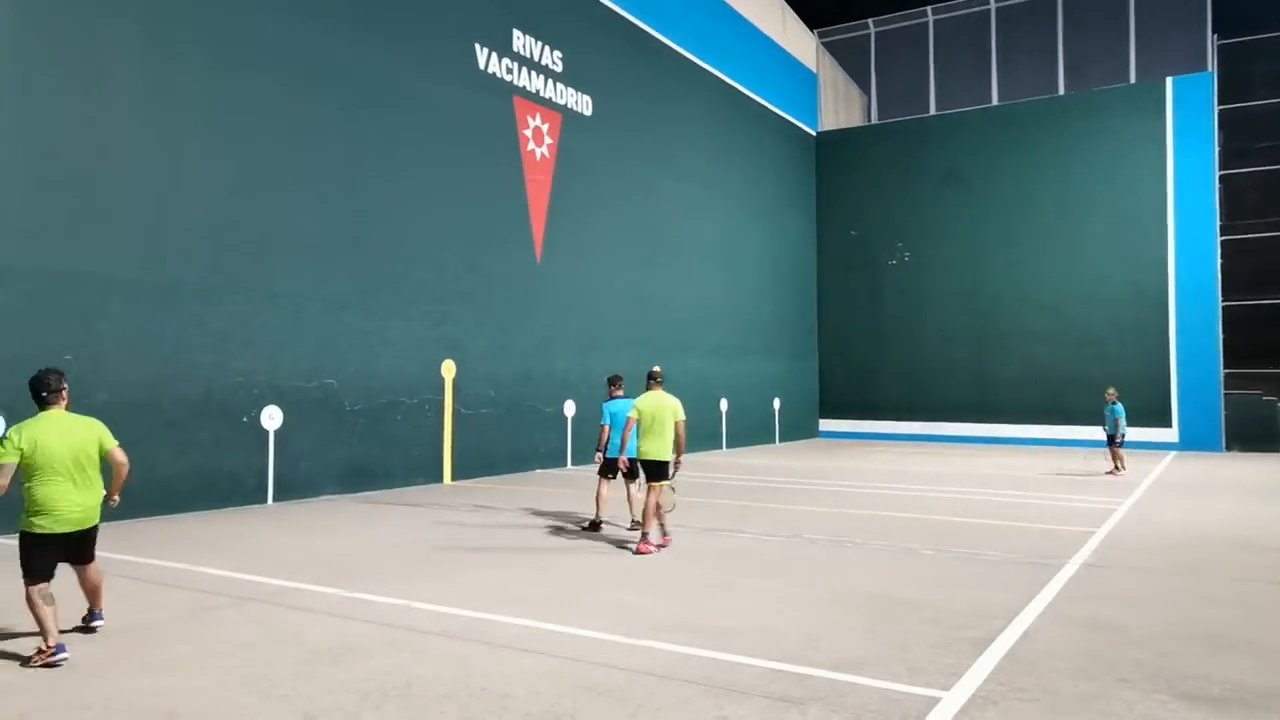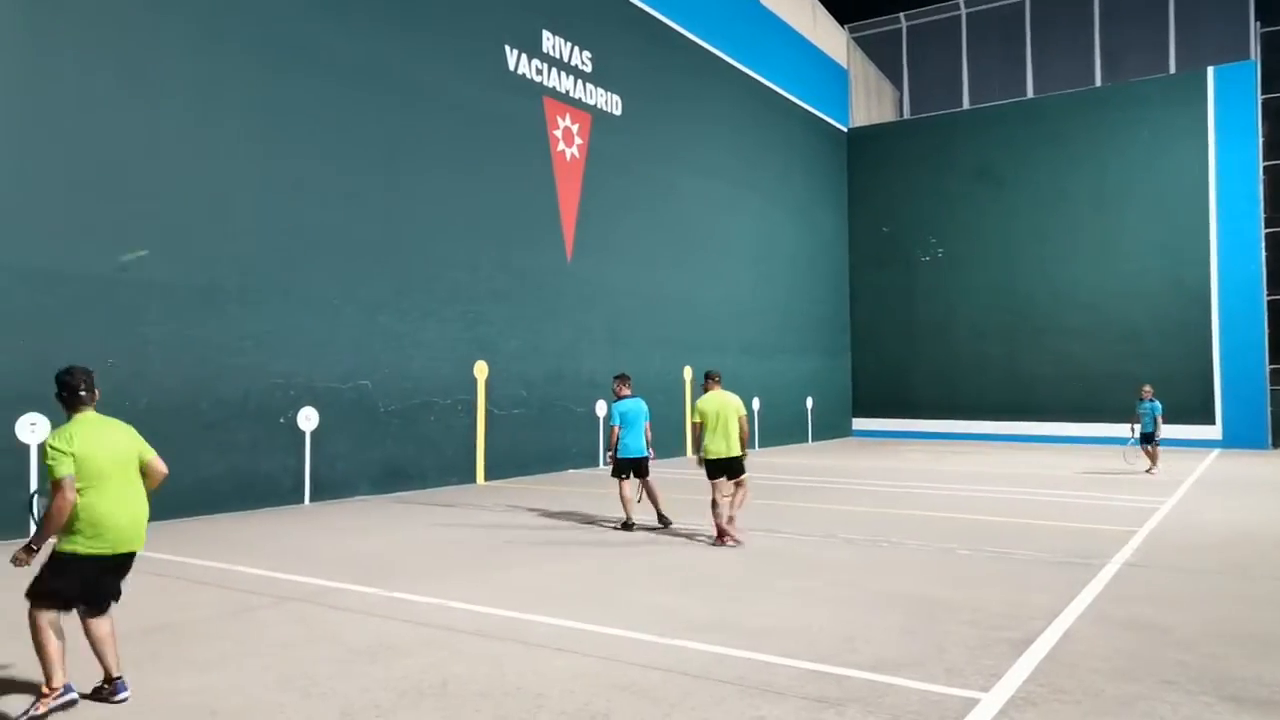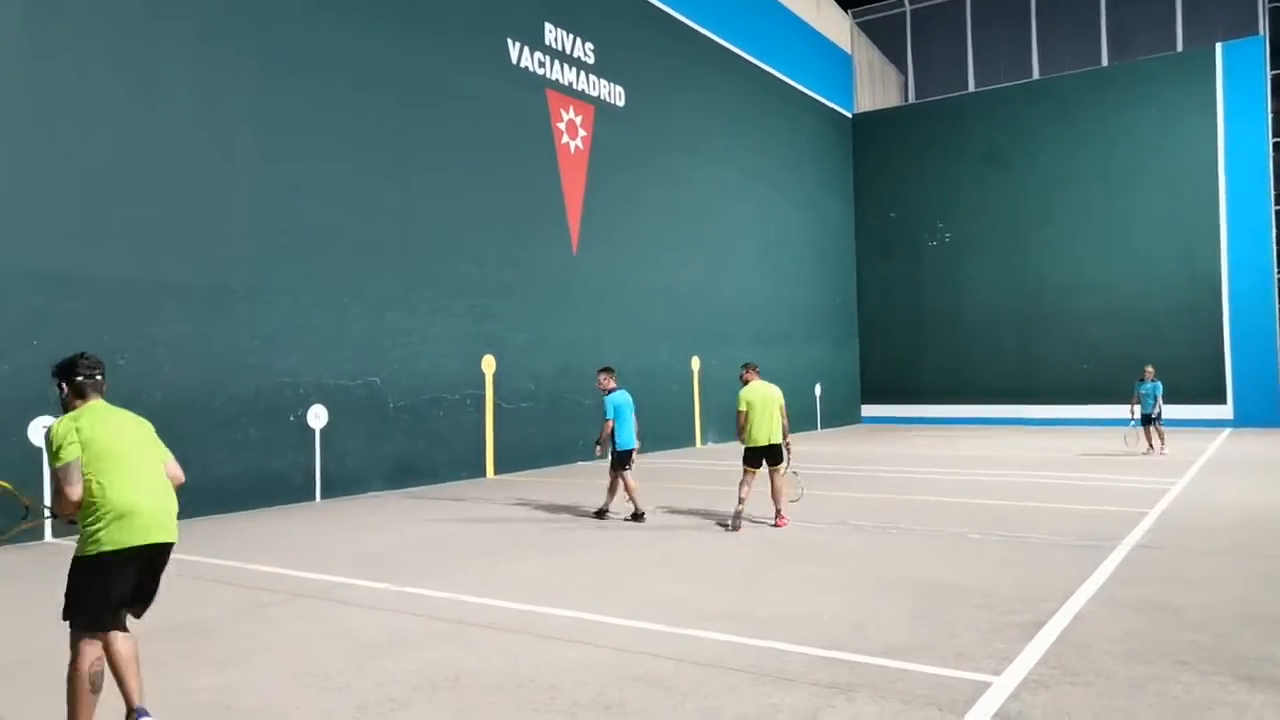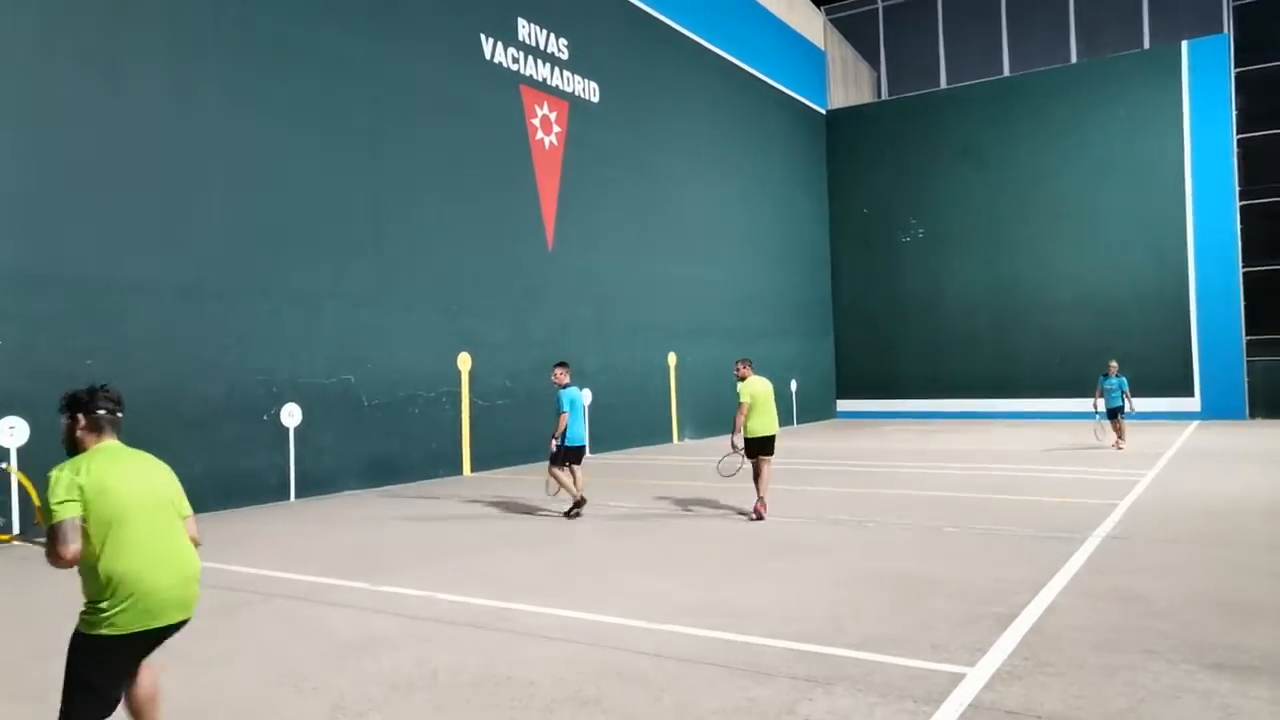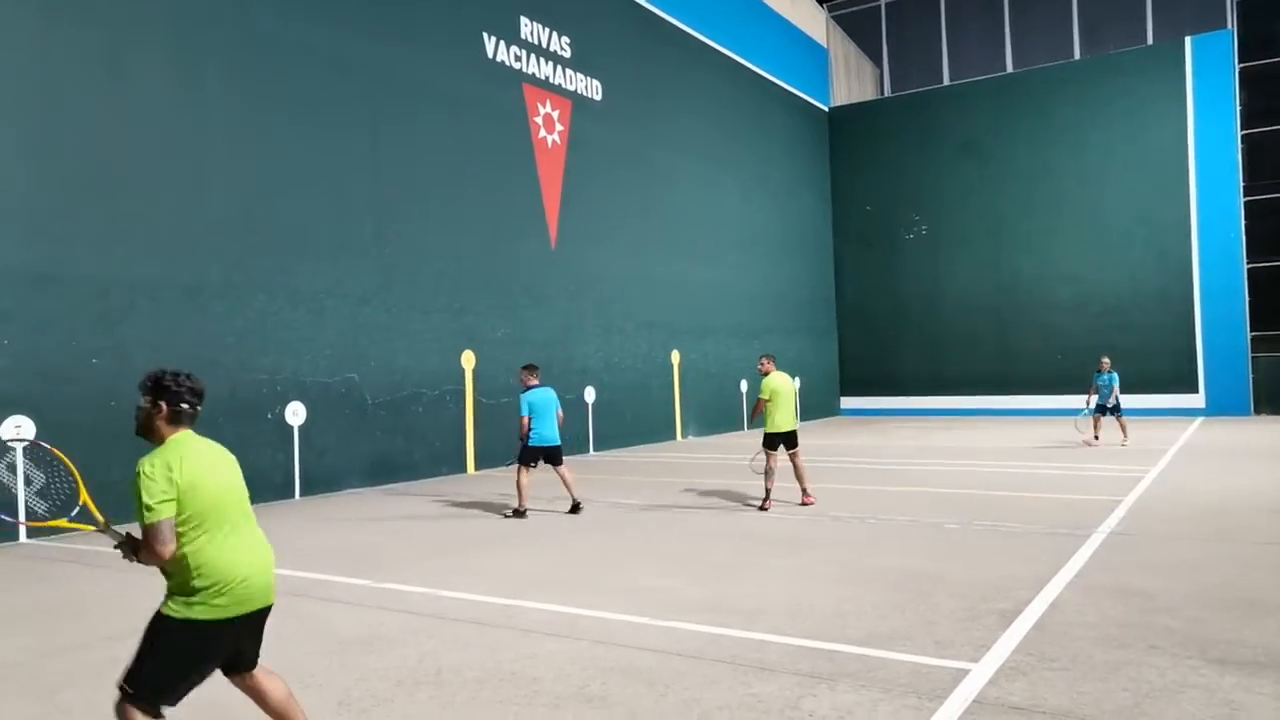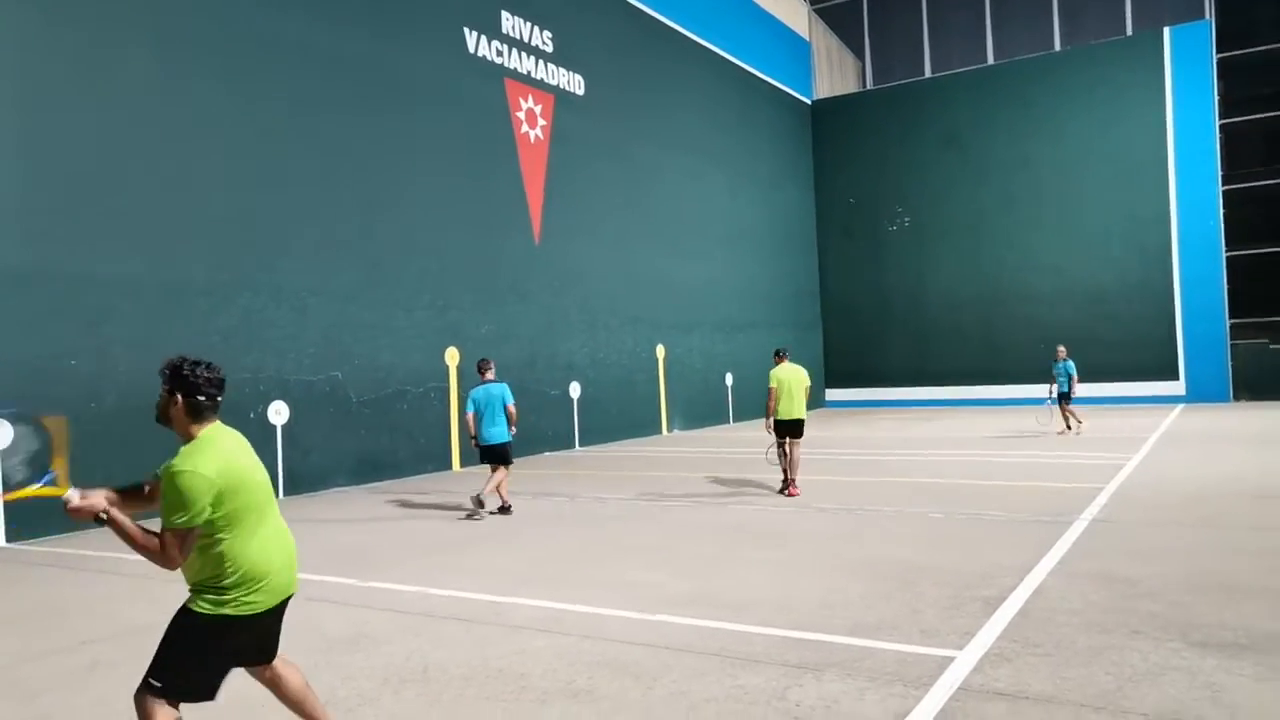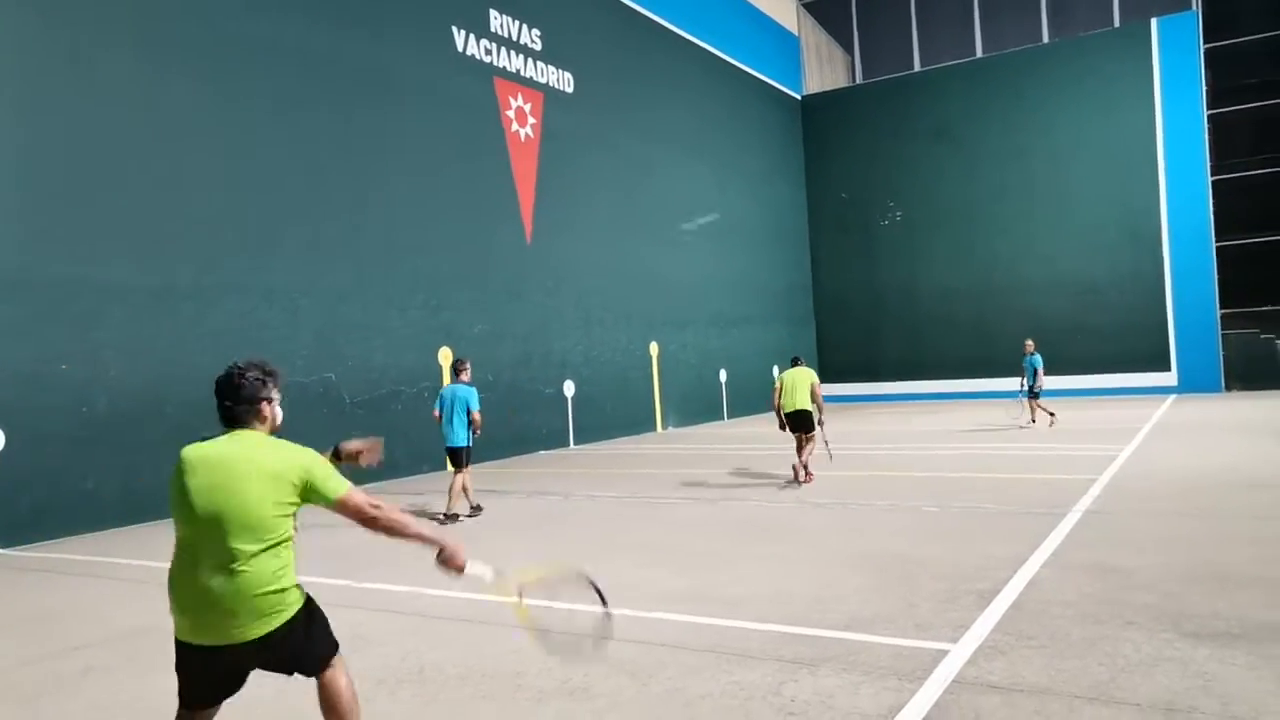
dt=0.4s
person 1, frame 1
right shoulder: (91, 426)
right elbow: (121, 462)
right wrist: (114, 492)
left hip: (41, 521)
right hip: (86, 515)
left knee: (36, 583)
right knee: (85, 563)
left ankle: (52, 647)
right ankle: (96, 613)
person 1, frame 2
left shoulder: (59, 441)
right shoulder: (125, 431)
left elbow: (65, 498)
right elbow: (159, 471)
left wrist: (34, 543)
left hip: (87, 540)
right hip: (129, 539)
left knee: (43, 609)
right knee: (93, 610)
left ankle: (57, 690)
right ankle: (115, 682)
person 1, frame 3
left shoulder: (67, 427)
right shoulder: (138, 423)
left elbow: (70, 493)
right elbow: (176, 476)
left wrist: (66, 510)
left hip: (112, 538)
right hip: (160, 534)
left knee: (86, 640)
right knee: (113, 625)
person 1, frame 4
left shoulder: (68, 475)
right shoulder: (157, 467)
left elbow: (67, 552)
right elbow: (192, 535)
left wrist: (52, 554)
left hip: (123, 609)
right hip: (181, 596)
right knee: (131, 658)
person 1, frame 5
left shoulder: (155, 467)
right shoulder: (220, 454)
left elbow: (162, 550)
left wrist: (134, 549)
right wrist: (147, 547)
left hip: (208, 602)
right hip: (257, 587)
right knee: (244, 671)
person 1, frame 6
left shoulder: (191, 468)
right shoulder: (224, 437)
left elbow: (170, 556)
right elbow: (158, 492)
left wrist: (107, 515)
right wrist: (108, 499)
left hip: (234, 596)
right hip: (273, 581)
right knee: (264, 662)
person 1, frame 7
left shoulder: (188, 459)
right shoulder: (293, 459)
right elbow: (367, 509)
left wrist: (334, 458)
right wrist: (438, 542)
right hip: (272, 610)
right knee: (330, 668)
